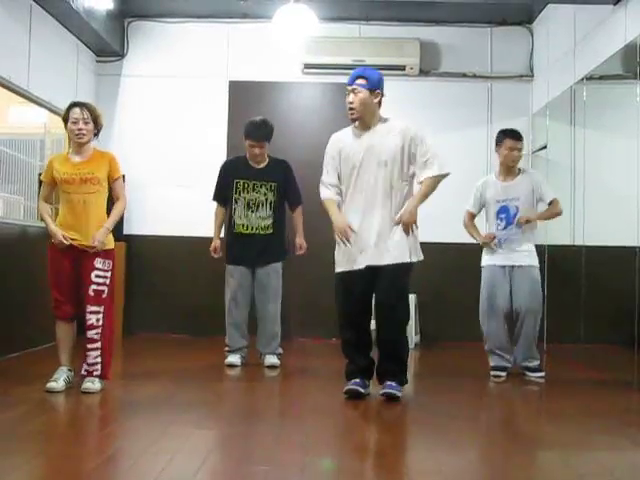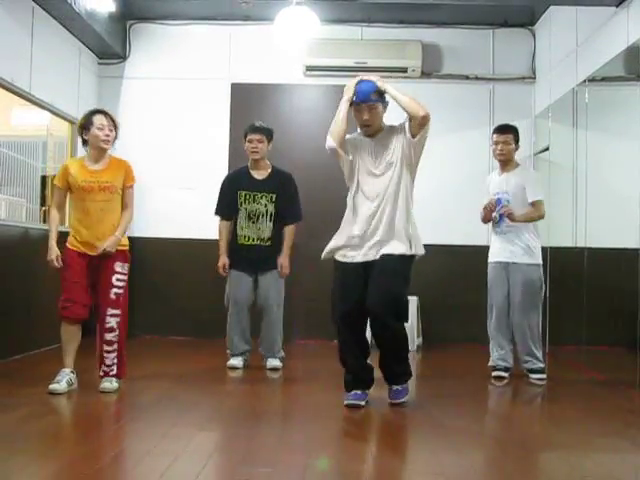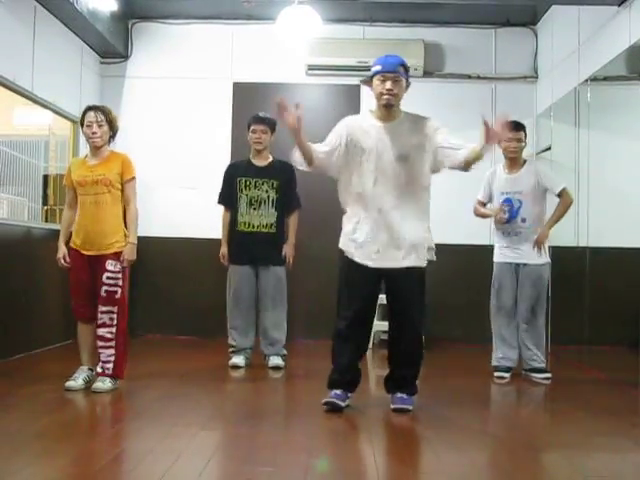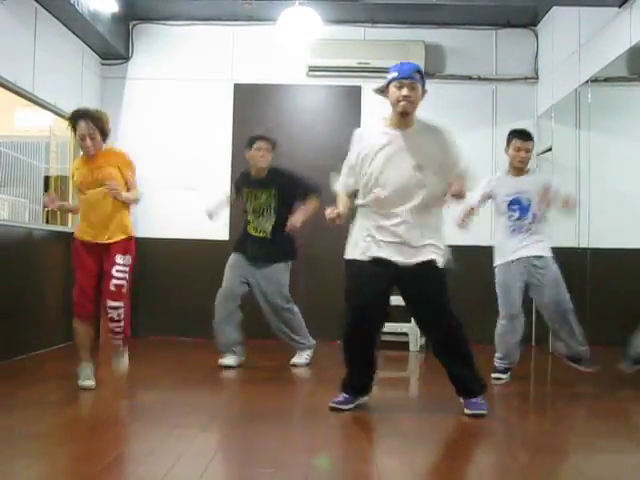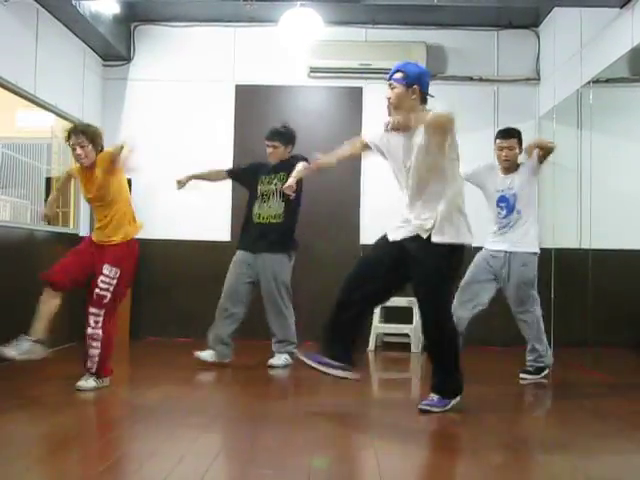
dt=1s
person 1, frame 1
left shoulder: (403, 133)
right shoulder: (338, 141)
left elbow: (434, 171)
right elbow: (328, 188)
left wrist: (413, 206)
right wrist: (335, 217)
left hip: (393, 243)
right hip: (352, 246)
left knee: (392, 312)
right knee: (351, 313)
left ankle: (393, 376)
right ankle: (358, 374)
person 1, frame 2
left shoulder: (404, 139)
right shoulder: (352, 146)
left elbow: (422, 115)
right elbow: (333, 142)
left wrist: (386, 88)
right wrist: (345, 98)
left hip: (394, 245)
right hip: (352, 248)
left knee: (384, 312)
right knee: (347, 317)
left ankle: (397, 376)
right ankle: (357, 384)
person 1, frame 3
left shoulder: (424, 128)
right shoulder: (351, 127)
left elbow: (460, 160)
right elbow: (315, 162)
left wrist: (483, 146)
right wrist: (297, 135)
left hip: (409, 245)
right hip: (361, 242)
left knee: (407, 321)
right knee: (351, 317)
left ankle: (402, 387)
right ankle: (340, 385)
person 1, frame 4
left shoulder: (435, 137)
right shoulder: (365, 138)
left elbow: (455, 179)
right elbow: (346, 189)
left wrist: (457, 189)
right wrist: (340, 208)
left hip: (421, 248)
right hip: (371, 247)
left knee: (442, 324)
right knee: (360, 324)
left ankle: (471, 390)
right ankle: (355, 388)
person 1, frame 5
left shoulder: (433, 125)
right shoulder: (390, 131)
left elbow: (444, 121)
right elbow: (362, 142)
left wrist: (410, 120)
right wrist: (326, 161)
left hip: (441, 233)
right hip: (407, 230)
left knee: (434, 314)
right knee: (361, 284)
left ankle: (447, 390)
right ankle: (339, 355)
person 2, frame 1
left shoulder: (107, 160)
right shoulder: (55, 163)
left elbow: (121, 200)
right elbow: (43, 201)
left wrist: (105, 230)
right wrist: (53, 228)
left hip: (97, 247)
right hip: (63, 245)
left knee: (95, 309)
right knee: (63, 308)
left ankle: (94, 372)
right ankle: (65, 369)
person 2, frame 2
left shoulder: (123, 168)
right shoulder: (70, 168)
left elbow: (127, 208)
right elbow: (56, 208)
left wrist: (117, 237)
right wrist: (52, 243)
left hip: (113, 251)
right hip: (77, 249)
left knee: (111, 313)
right knee: (71, 310)
left ankle: (110, 373)
right ankle: (68, 372)
person 2, frame 3
left shoulder: (122, 161)
right shoulder: (75, 167)
left elbow: (131, 205)
right elbow: (70, 207)
left wrist: (131, 242)
right wrist: (61, 242)
left hip: (112, 248)
right hip: (80, 248)
left knee: (109, 311)
right knee: (83, 311)
left ankle: (109, 372)
right ankle: (86, 368)
person 2, frame 4
left shoulder: (118, 158)
right shoulder: (78, 166)
left elbow: (136, 197)
left wrist: (124, 195)
right wrist: (58, 205)
left hip: (118, 239)
right hip: (85, 241)
left knee: (115, 300)
right knee: (83, 305)
left ankle: (120, 348)
right ankle: (85, 364)
person 2, frame 5
left shoulder: (108, 160)
right shoulder: (80, 170)
left elbow: (124, 147)
right elbow: (66, 176)
left wrist: (120, 157)
right wrist: (51, 202)
left hip: (121, 244)
right hip: (97, 240)
left knee: (100, 309)
right knee: (56, 279)
left ankle: (98, 373)
right ankle: (35, 341)
person 3, frame 1
left shoulder: (532, 179)
right shoulder: (484, 185)
left elbow: (557, 208)
right elbow: (468, 219)
left wrist: (535, 216)
right wrist: (480, 238)
left hip: (525, 260)
right hip: (494, 260)
left knee: (529, 309)
right knee: (492, 312)
left ankle: (528, 360)
right ankle: (500, 360)
person 3, frame 2
left shoulder: (526, 175)
right shoulder: (492, 178)
left elbow: (540, 211)
left wrist: (517, 217)
right wrist: (486, 212)
left hip: (525, 255)
right hip: (497, 256)
left knee: (525, 311)
right knee: (497, 311)
left ankle: (533, 363)
right ankle: (501, 361)
person 3, frame 3
left shoulder: (537, 171)
right shoulder: (493, 174)
left elbow: (567, 198)
right elbow: (477, 207)
left wrist: (546, 228)
right wrist: (491, 213)
left hip: (535, 256)
right hip: (504, 255)
left knee: (531, 312)
right knee: (502, 309)
left ankle: (534, 362)
right ankle: (504, 361)
person 3, frame 4
left shoulder: (539, 179)
right shoulder: (495, 182)
left elbow: (567, 203)
right elbow: (475, 205)
left wrist: (555, 199)
right wrist: (468, 213)
left hip: (538, 255)
right hip: (507, 258)
left knee: (559, 305)
right knee: (510, 312)
left ankle: (573, 350)
right ankle: (504, 362)
person 3, frame 5
left shoulder: (530, 168)
right shoulder: (486, 172)
left elbow: (549, 148)
left wrist: (535, 145)
left hip: (522, 251)
right hip: (493, 249)
left knee: (525, 307)
right knee: (468, 293)
left ankle: (540, 361)
person 4, frame 1
left shoulder: (282, 168)
right shoulder: (230, 167)
left elbow: (295, 204)
right elbow: (222, 204)
left wrist: (300, 235)
right wrist: (216, 236)
left hip: (271, 249)
right hip: (237, 248)
left knee: (269, 301)
right knee: (236, 300)
left ankle: (270, 350)
right ankle: (236, 348)
person 4, frame 2
left shoulder: (284, 180)
right shoulder: (233, 179)
left elbow: (291, 222)
right elbow: (225, 220)
left wrist: (285, 255)
right wrist: (223, 253)
left hip: (271, 258)
right hip: (240, 257)
left knee: (273, 307)
right knee: (237, 305)
left ankle: (272, 353)
right ankle: (238, 352)
person 4, frame 3
left shoulder: (284, 170)
right shoulder: (234, 170)
left elbow: (292, 211)
right elbow: (228, 209)
left wrist: (290, 242)
right wrist: (224, 243)
left hip: (272, 249)
right hip: (241, 248)
left knee: (273, 301)
right knee: (240, 300)
left ankle: (274, 351)
right ankle: (240, 350)
person 4, frame 4
left shoulder: (281, 176)
right shoulder: (243, 178)
left elbow: (313, 198)
left wrist: (300, 216)
right wrist: (219, 206)
left hip: (275, 255)
right hip: (245, 252)
left knee: (278, 303)
right knee: (227, 296)
left ankle: (304, 346)
right ankle: (232, 349)
person 4, frame 5
left shoulder: (295, 162)
right shoulder: (257, 168)
left elbow: (302, 167)
right elbow: (223, 174)
right wrist: (192, 176)
left hip: (278, 248)
right hip: (248, 246)
left knee: (277, 300)
right knee: (232, 296)
left ankle: (285, 349)
right ankle: (219, 348)
